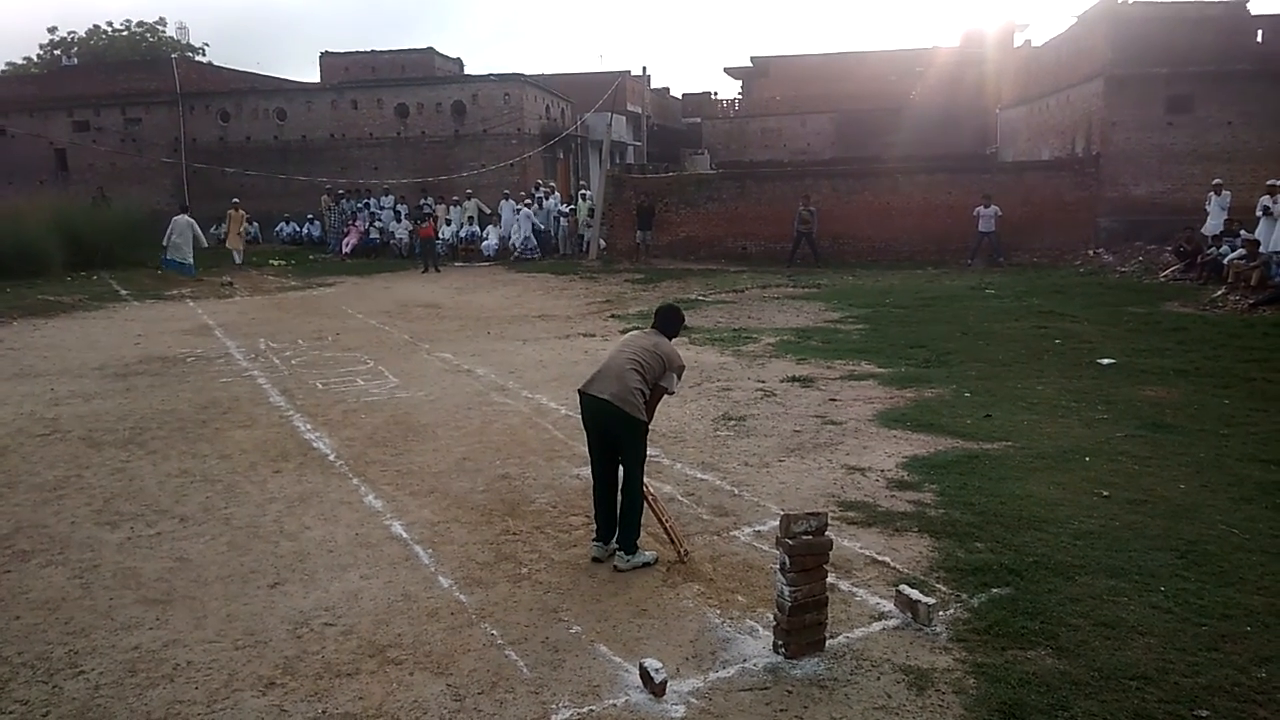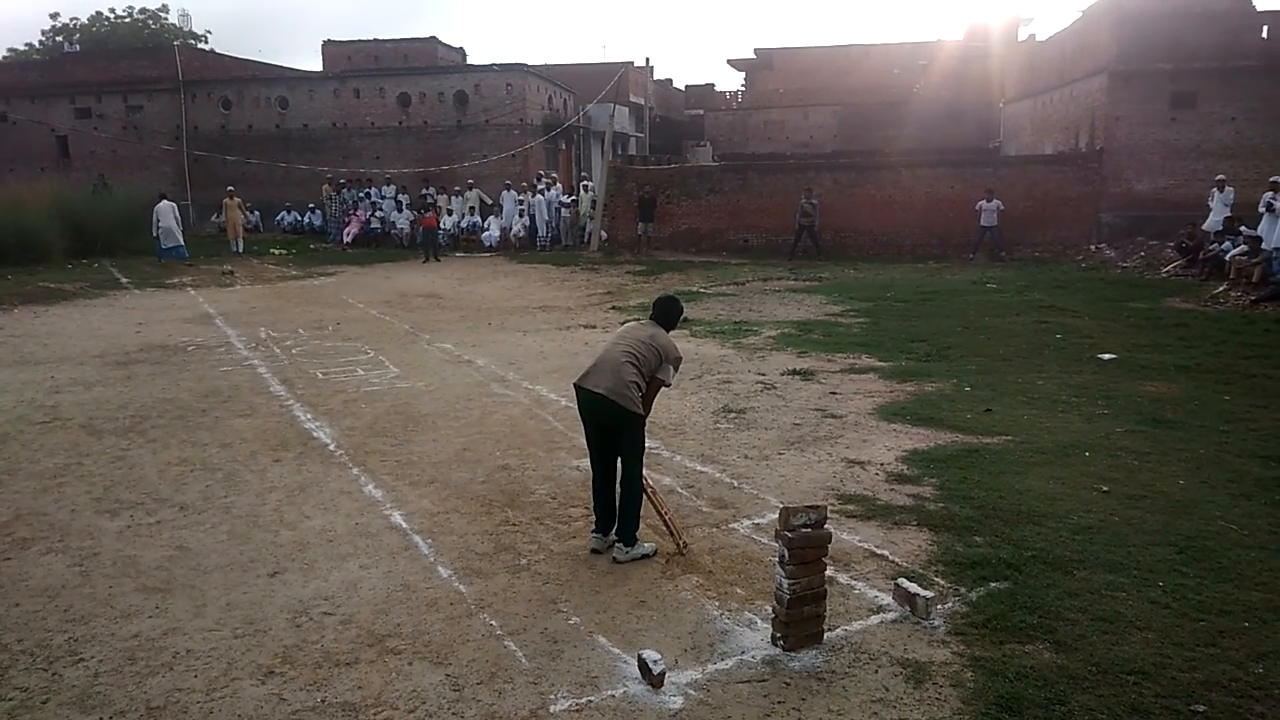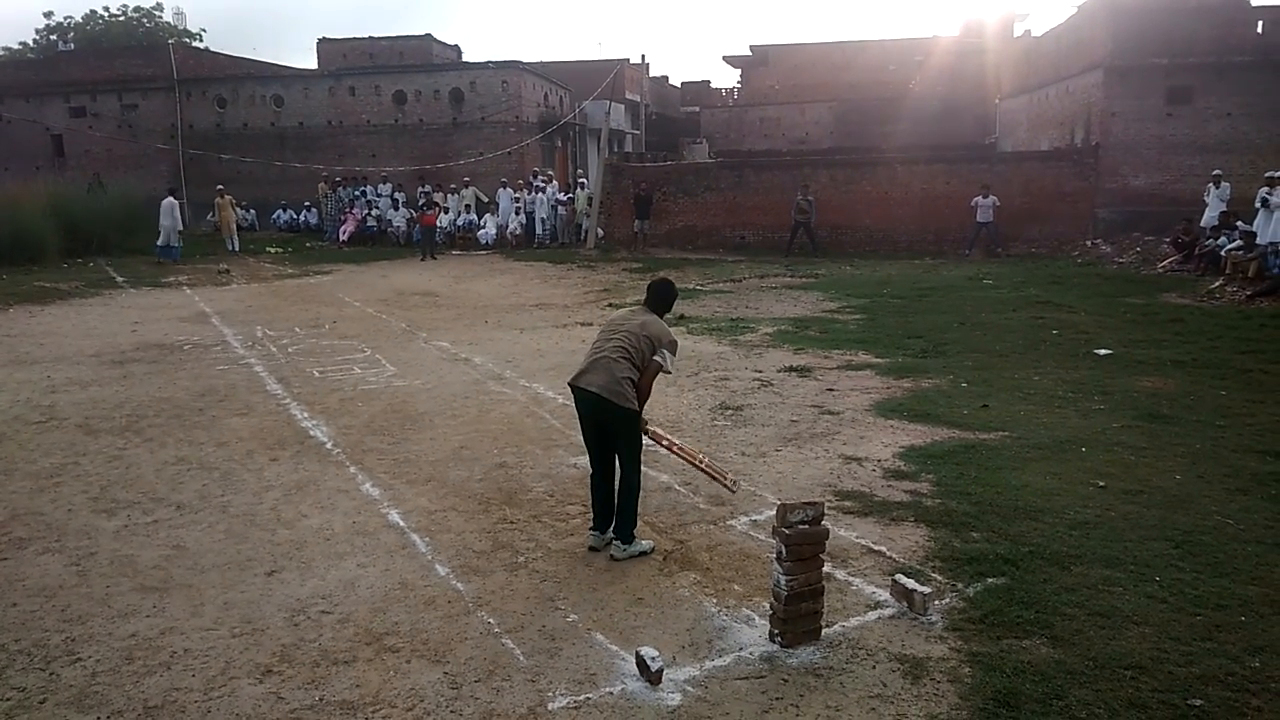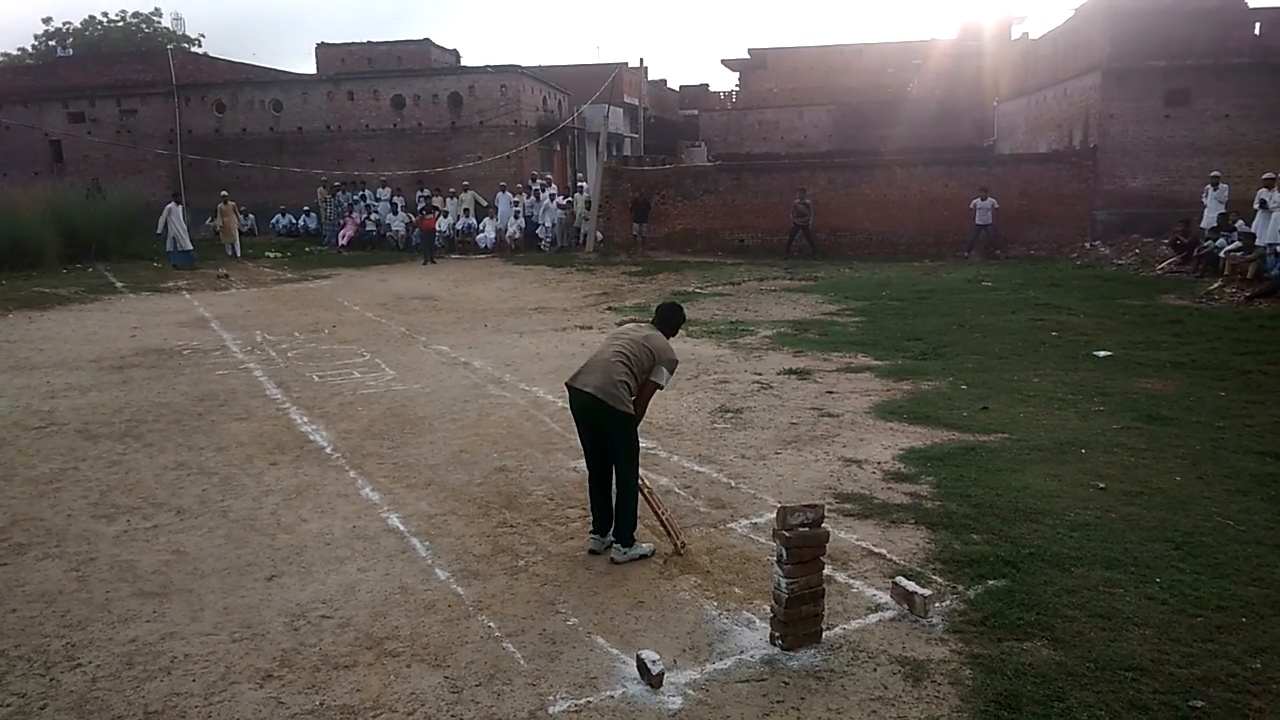
dt=0.5s
person 1, frame 1
left shoulder: (631, 336)
right shoulder: (674, 359)
right elbow: (651, 404)
right wrist: (639, 432)
left hip: (590, 397)
right hip: (624, 407)
left knee: (602, 476)
right knee: (632, 482)
left ankle: (602, 543)
right ankle: (627, 553)
person 1, frame 2
left shoulder: (628, 328)
right shoulder: (671, 351)
right elbow: (648, 397)
right wrist: (636, 425)
left hip: (586, 390)
right hip: (620, 400)
left knee: (602, 469)
right knee: (631, 474)
left ankle: (601, 534)
right ankle: (626, 544)
person 1, frame 3
left shoulder: (618, 316)
right shoulder: (665, 337)
right elbow: (644, 384)
right wrist: (636, 416)
left hip: (582, 388)
right hip: (616, 397)
left knee: (600, 467)
right knee: (629, 472)
left ankle: (599, 532)
right ankle: (623, 542)
person 1, frame 4
left shoulder: (626, 328)
right shoulder: (667, 354)
right elbow: (641, 400)
left wrist: (623, 426)
right wrist: (628, 429)
left hip: (578, 389)
right hip: (610, 399)
left knee: (597, 470)
right knee: (627, 476)
left ankle: (599, 535)
right ankle: (623, 545)
